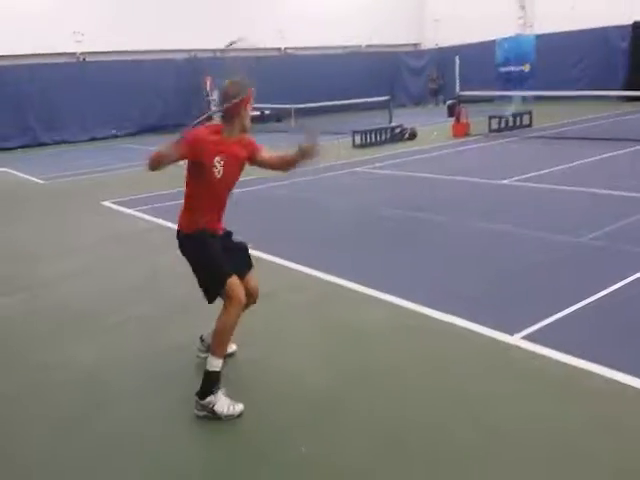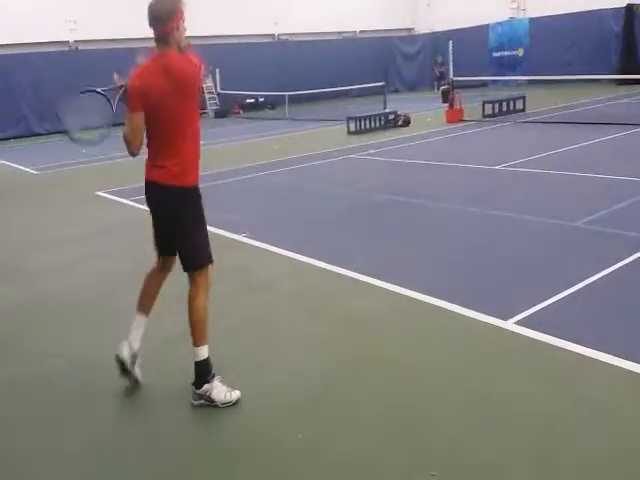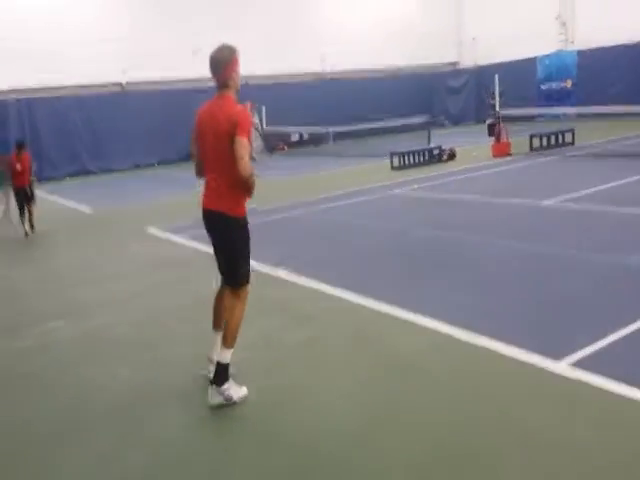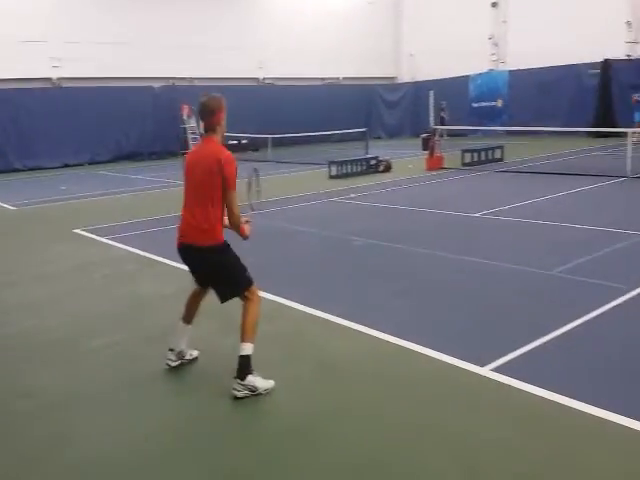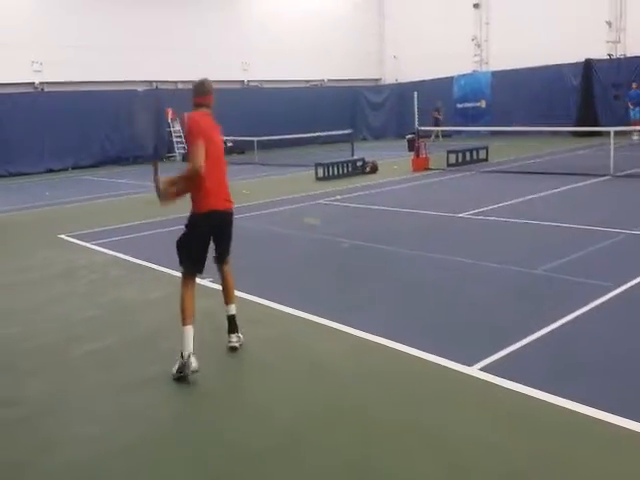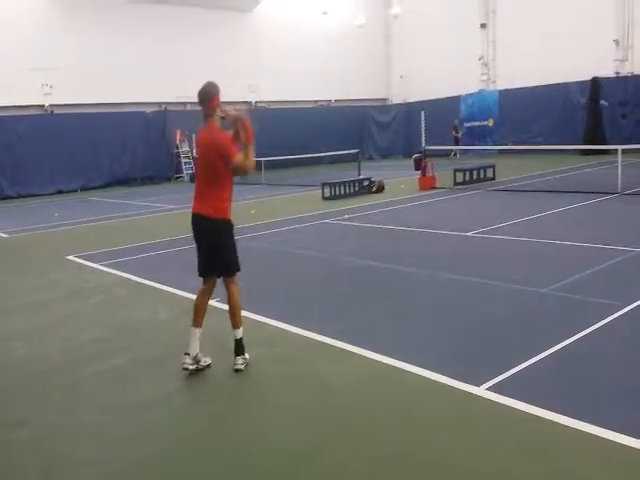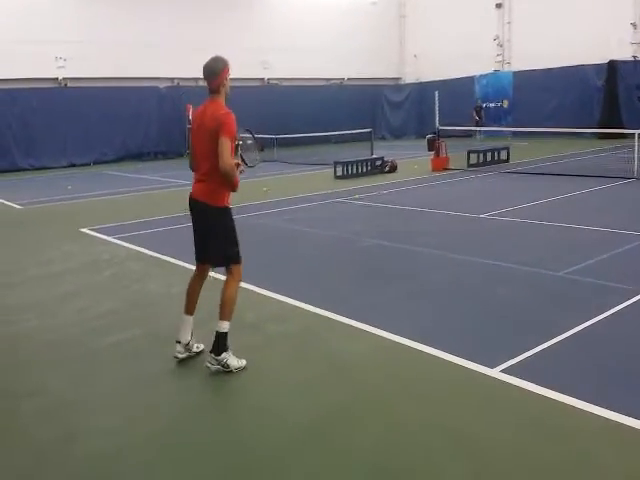
dt=0.7s
person 1, frame 1
left shoulder: (245, 144)
right shoulder: (201, 137)
left elbow: (279, 163)
right elbow: (154, 164)
left wrist: (301, 154)
right wrist: (175, 146)
left hip: (218, 231)
right hip: (195, 234)
left knee: (247, 293)
right knee: (237, 296)
left ankle: (212, 341)
right ankle: (208, 395)
person 1, frame 2
left shoulder: (139, 77)
right shoulder: (190, 68)
left elbow: (133, 147)
left wrist: (133, 105)
left hip: (154, 184)
right hip: (181, 187)
left knee: (164, 261)
right knee: (200, 279)
left ankle: (132, 346)
right ankle: (203, 381)
person 1, frame 3
left shoulder: (202, 113)
right shoulder: (239, 114)
left elbow: (199, 168)
right elbow: (244, 170)
right wrist: (251, 184)
left hip: (210, 209)
right hip: (230, 212)
left knee: (228, 281)
right knee: (239, 293)
left ankle: (218, 354)
right ankle: (221, 382)
person 1, frame 4
left shoulder: (192, 155)
right shoulder: (225, 158)
right elbow: (232, 212)
left wrist: (229, 222)
right wrist: (240, 228)
left hip: (185, 241)
right hip: (209, 243)
left knee: (203, 285)
right knee: (251, 296)
left ankle: (177, 350)
right ankle: (244, 376)
person 1, frame 5
left shoulder: (193, 122)
right shoulder: (215, 128)
left elbow: (198, 167)
left wrist: (166, 183)
right wrist: (174, 189)
left hip: (204, 211)
right hip: (225, 209)
left knee: (188, 280)
right knee: (224, 263)
left ankle: (188, 356)
right ankle: (233, 330)
person 1, frame 6
left shoulder: (205, 134)
right shoulder: (220, 138)
left elbow: (229, 149)
right elbow: (247, 167)
left wrist: (237, 129)
right wrist: (246, 130)
left hip: (200, 216)
right hip: (217, 219)
left knee: (208, 283)
right knee: (230, 282)
left ankle: (192, 355)
right ankle: (239, 352)
person 1, frame 7
left shoulder: (198, 114)
right shoulder: (225, 116)
right elbow: (224, 165)
left wrist: (229, 167)
right wrist: (235, 181)
left hip: (197, 199)
right hip: (215, 204)
left knee: (202, 268)
right knee: (234, 271)
left ankle: (184, 341)
right ankle: (219, 349)
